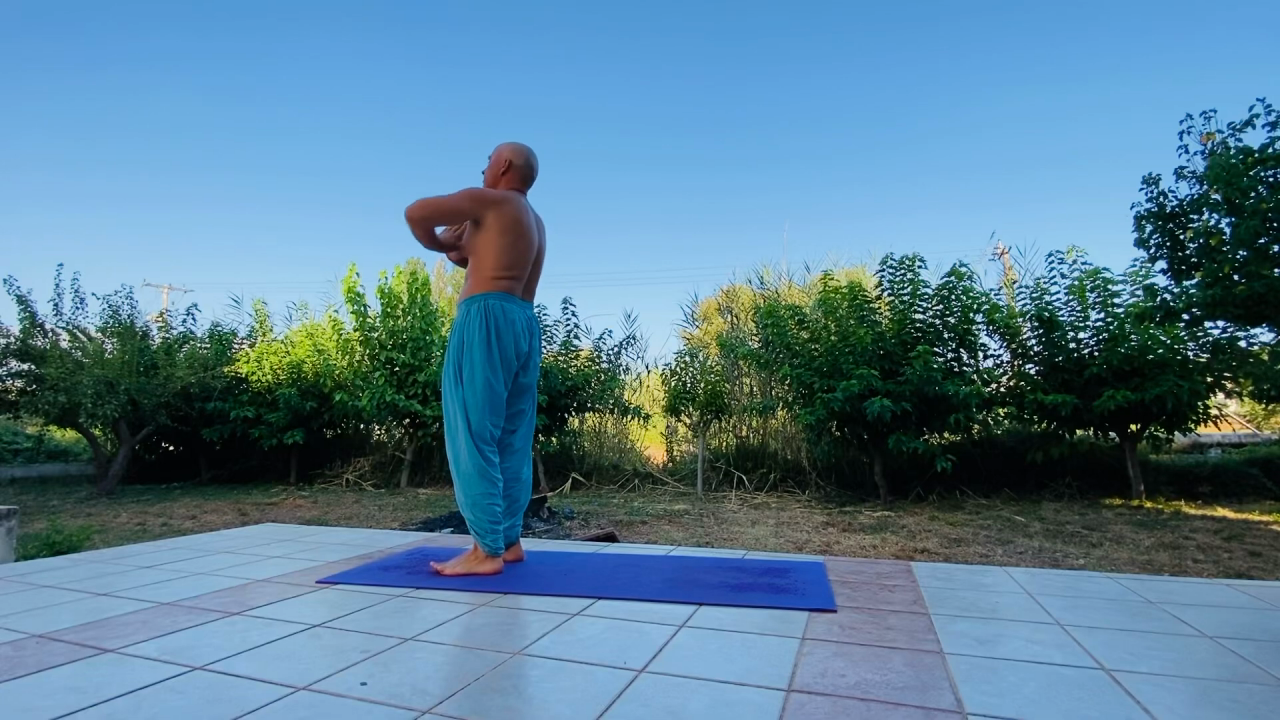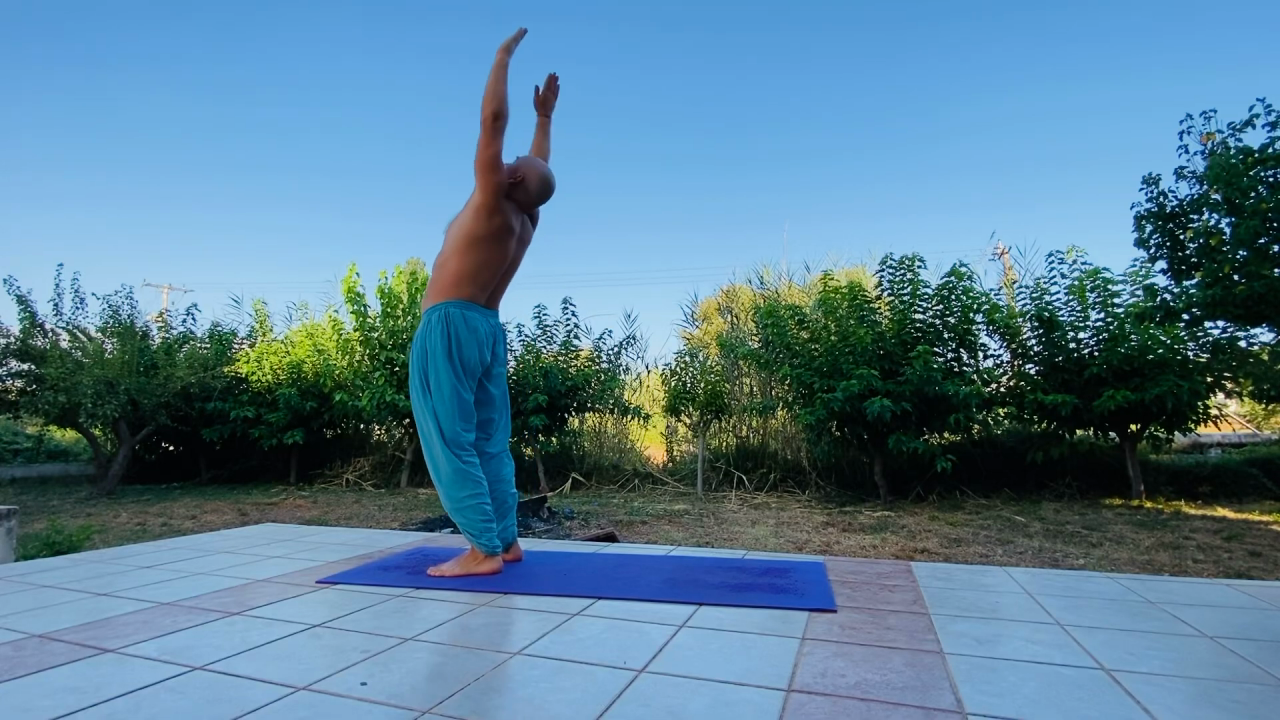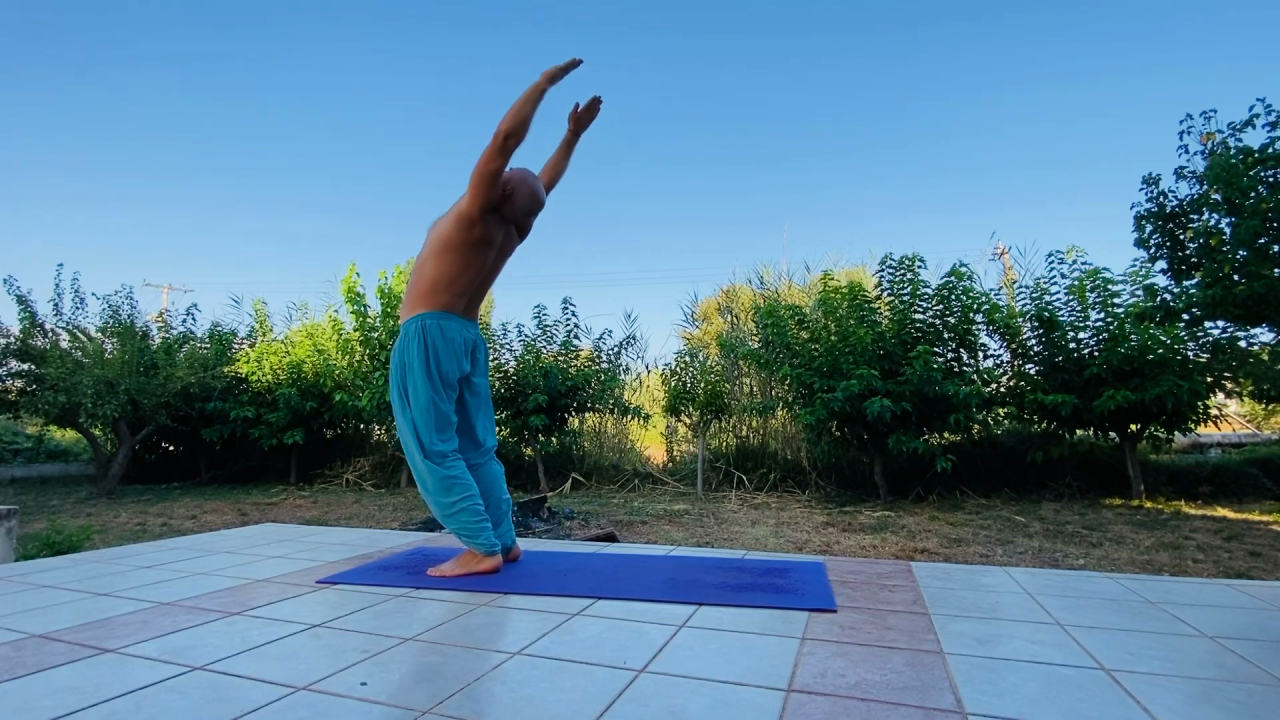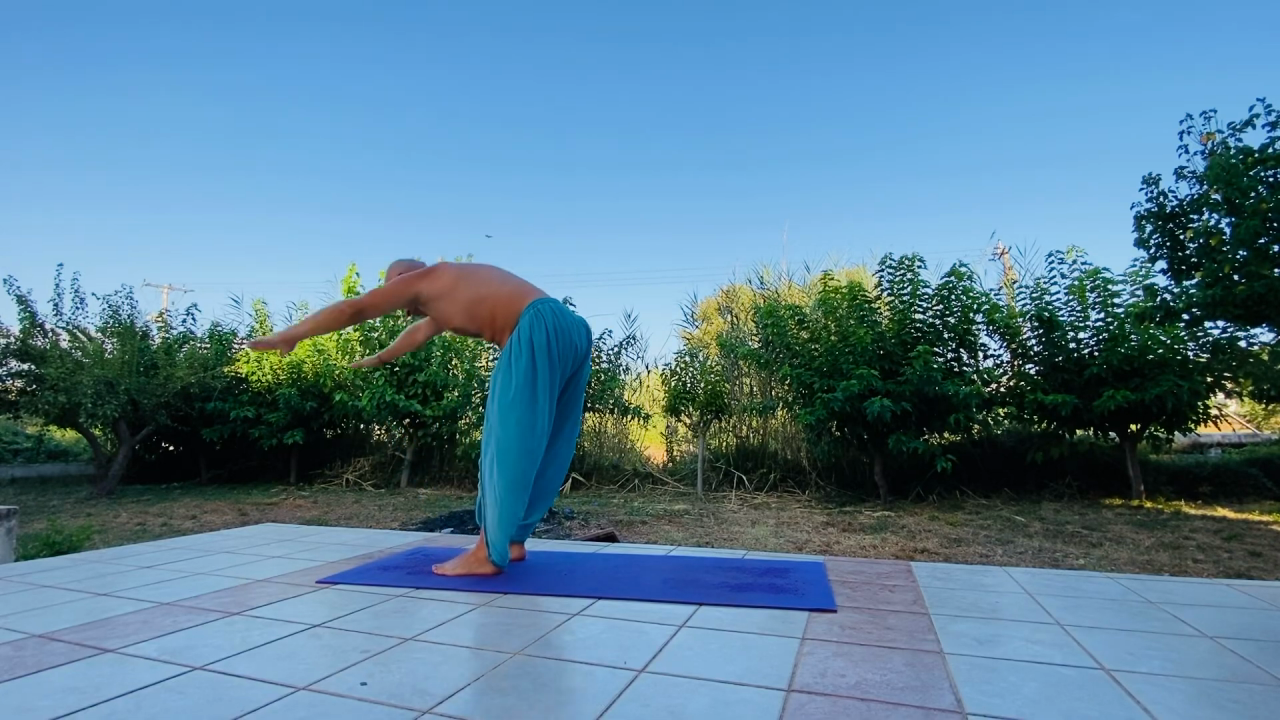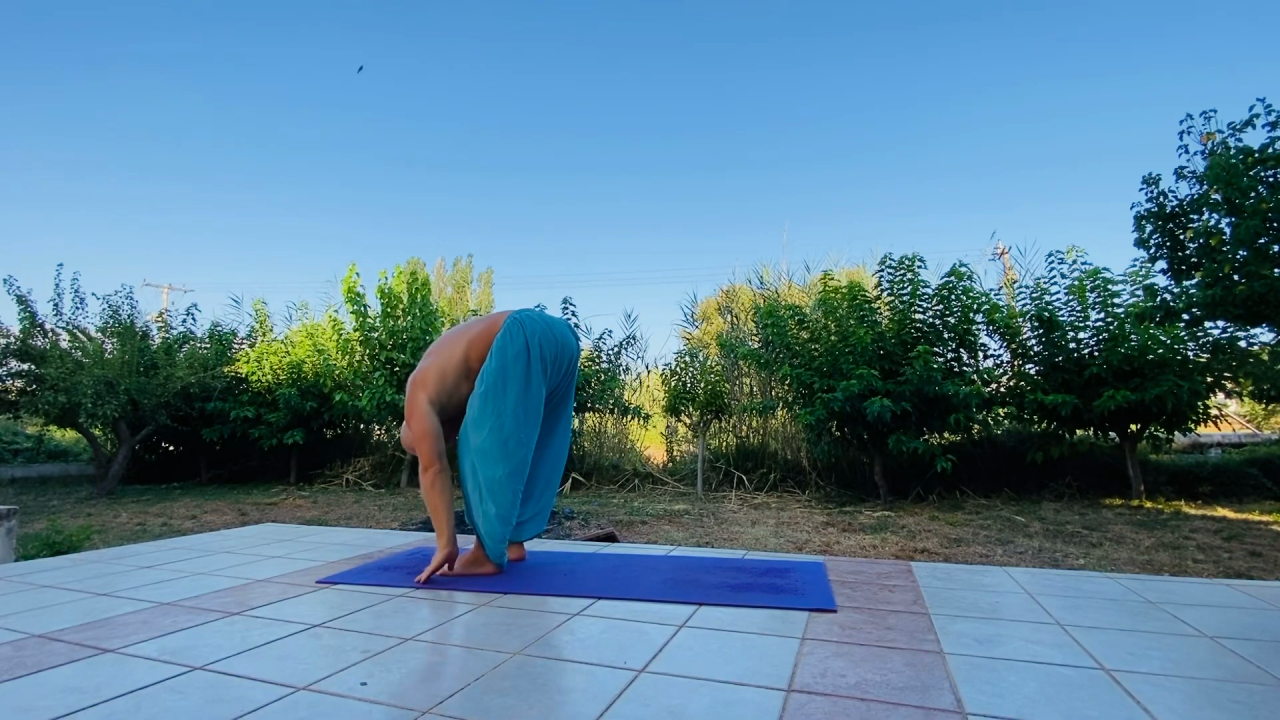
dt=1s
person 1, frame 1
left shoulder: (491, 200)
right shoulder: (534, 222)
left elbow: (417, 212)
left wrist: (437, 241)
right wrist: (462, 246)
left hip: (486, 321)
right hip: (524, 325)
left knee: (473, 437)
right knee: (510, 441)
left ankle: (486, 549)
right ankle: (508, 540)
person 1, frame 2
left shoulder: (493, 205)
right shoulder: (527, 220)
left elbow: (492, 120)
right elbow: (540, 166)
left wrist: (502, 55)
right wrist: (545, 115)
left hip: (449, 327)
right hip: (488, 331)
left knee: (449, 443)
right knee: (489, 444)
left ankle: (484, 550)
right ankle: (505, 541)
person 1, frame 3
left shoulder: (477, 213)
right shoulder: (513, 229)
left elbow: (504, 138)
right elbow: (546, 181)
left wrist: (544, 82)
right wrist: (573, 134)
left hip: (427, 337)
right hip: (466, 339)
left knee: (433, 448)
right knee: (474, 447)
left ankle: (482, 548)
right ankle: (502, 540)
person 1, frame 4
left shoulder: (424, 279)
right shoulder: (450, 289)
left elbow: (353, 311)
right elbow: (422, 330)
left wrist: (289, 335)
right wrist: (381, 357)
left hip: (539, 332)
right hip: (572, 330)
left knee: (511, 441)
right knee: (540, 446)
left ankle: (489, 553)
right ankle: (512, 540)
person 1, frame 5
left shoulder: (420, 397)
right shoulder: (452, 388)
left elbow: (433, 470)
right elbow: (489, 447)
left wrist: (446, 545)
left hip: (524, 340)
right hip: (559, 334)
left knee: (491, 448)
right knee: (538, 450)
left ankle: (488, 553)
right ankle: (511, 540)
